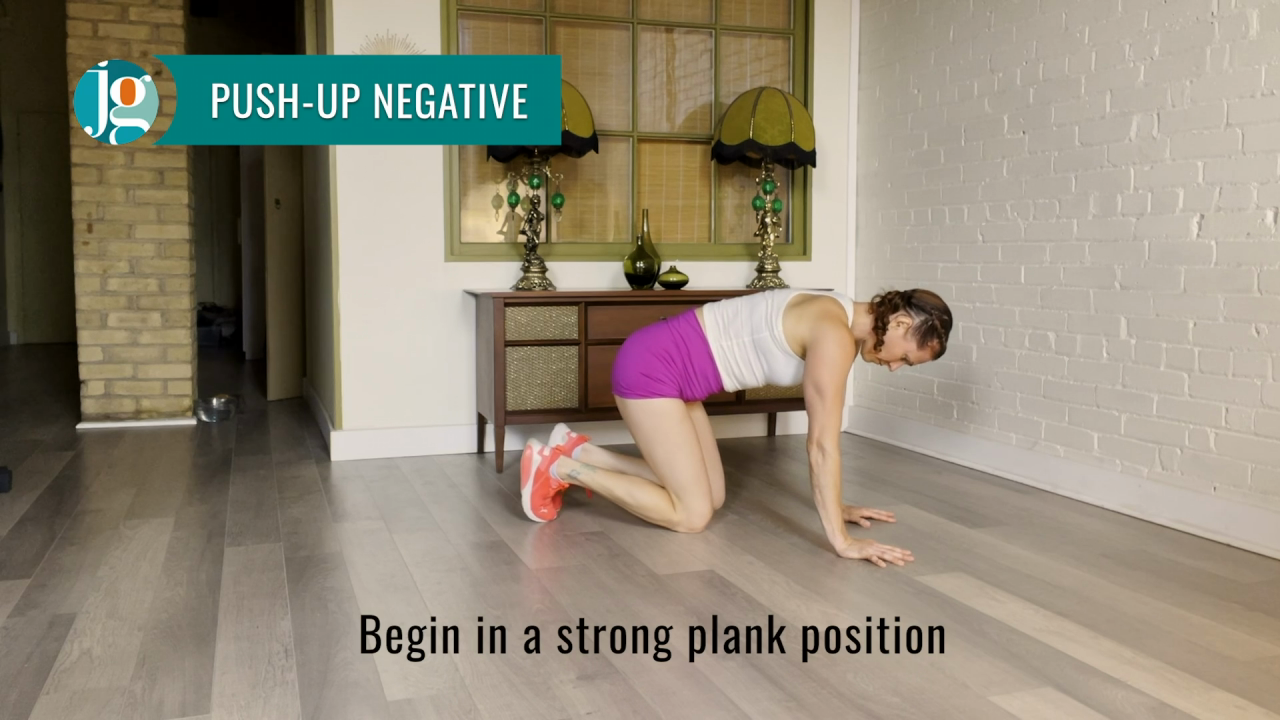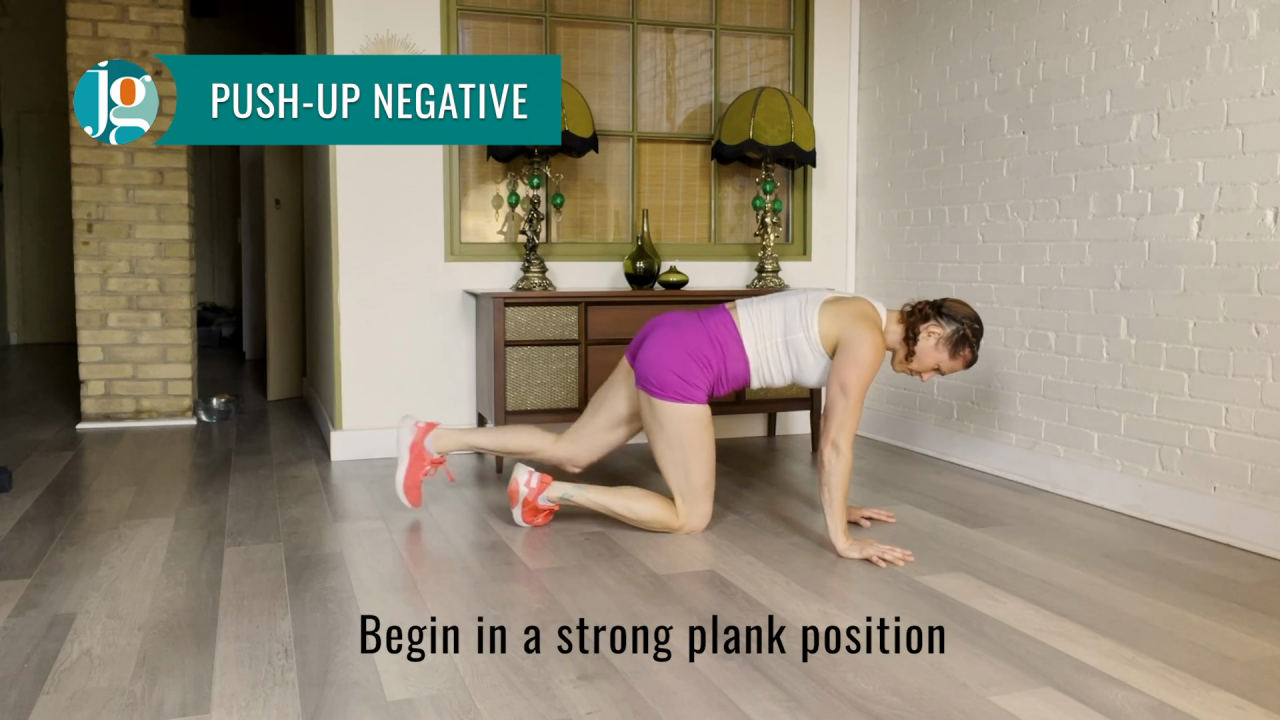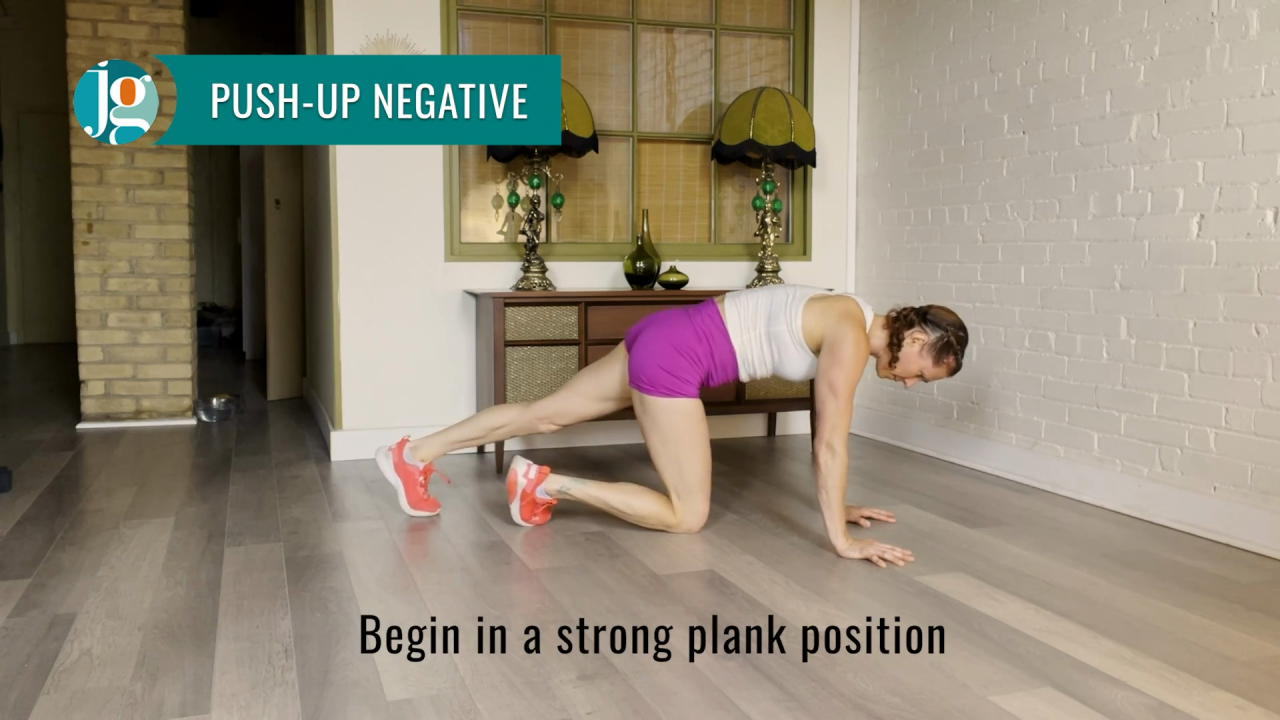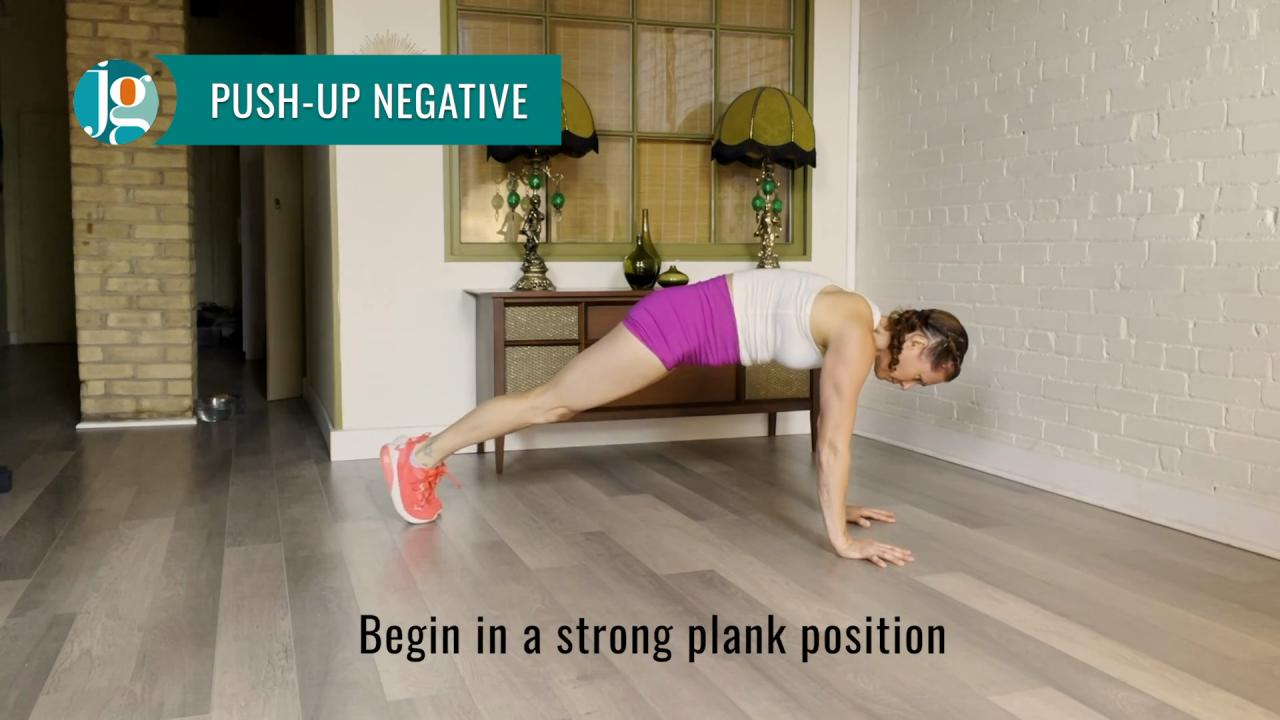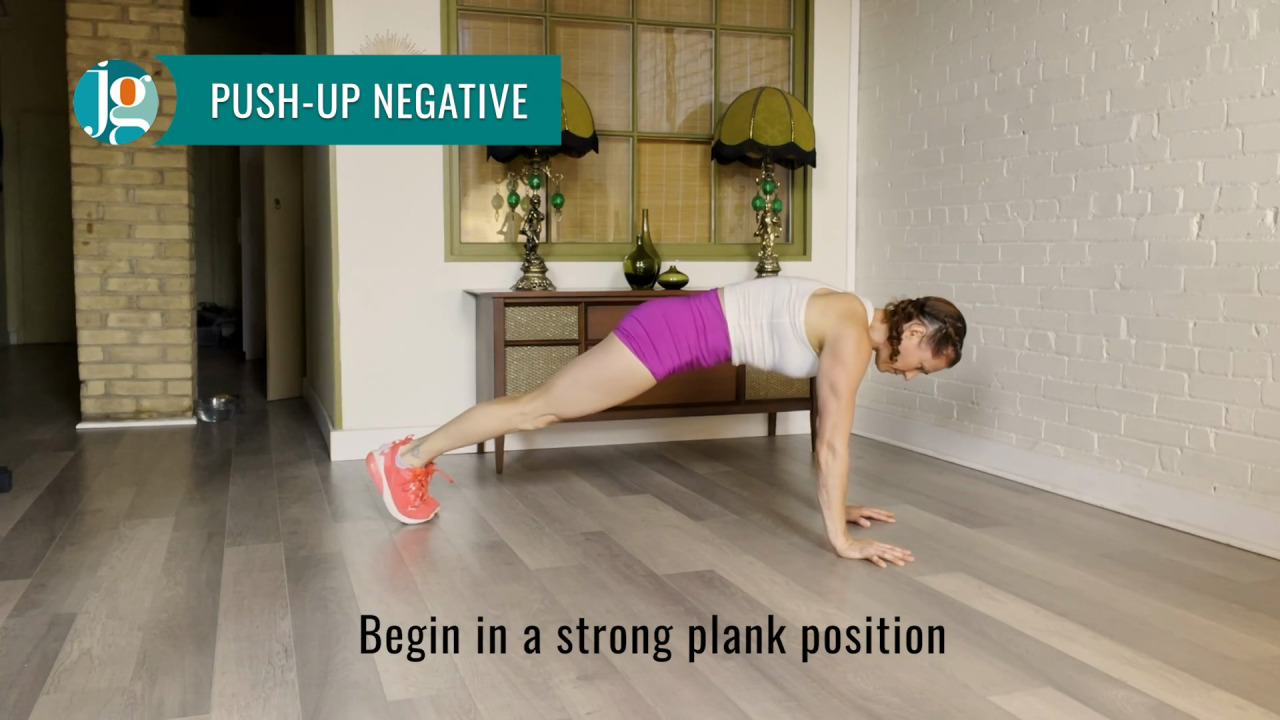
dt=0.7s
person 1, frame 1
left shoulder: (842, 326)
right shoulder: (835, 334)
left elbow: (827, 433)
right elbow: (822, 444)
left wrist: (836, 506)
right wrist: (841, 540)
left hip: (665, 366)
right hip: (649, 368)
left knee: (710, 496)
right knee: (692, 515)
left ankle: (579, 451)
right ankle: (558, 468)
person 1, frame 2
left shoulder: (856, 322)
right shoulder: (868, 336)
left elbow: (831, 433)
right elbow: (836, 445)
left wrist: (840, 507)
right wrist: (842, 540)
left hip: (668, 340)
right hip: (682, 363)
left knee: (571, 450)
right knee: (690, 517)
left ankle: (434, 442)
right ankle: (547, 491)
person 1, frame 3
left shoulder: (851, 324)
right shoulder: (851, 336)
left elbow: (828, 434)
right elbow: (830, 443)
left wrist: (839, 504)
right wrist: (840, 537)
left hip: (664, 339)
right hip: (674, 355)
left knee: (544, 414)
right knee: (688, 516)
left ankle: (412, 455)
right ankle: (544, 485)
person 1, frame 4
left shoulder: (857, 325)
right shoulder: (857, 336)
left elbow: (827, 431)
right elbow: (833, 442)
left wrist: (839, 504)
right wrist: (840, 539)
left hip: (682, 319)
right hip: (677, 323)
left knee: (557, 404)
right knee: (548, 403)
left ankle: (429, 452)
right ankle: (419, 457)
person 1, frame 5
left shoulder: (849, 324)
right shoulder: (854, 333)
left elbow: (827, 430)
right elbow: (833, 442)
left wrist: (838, 505)
right wrist: (841, 539)
left hip: (681, 331)
right hip: (671, 332)
left knee: (546, 407)
right knee: (539, 408)
left ankle: (418, 453)
right ankle: (405, 458)
